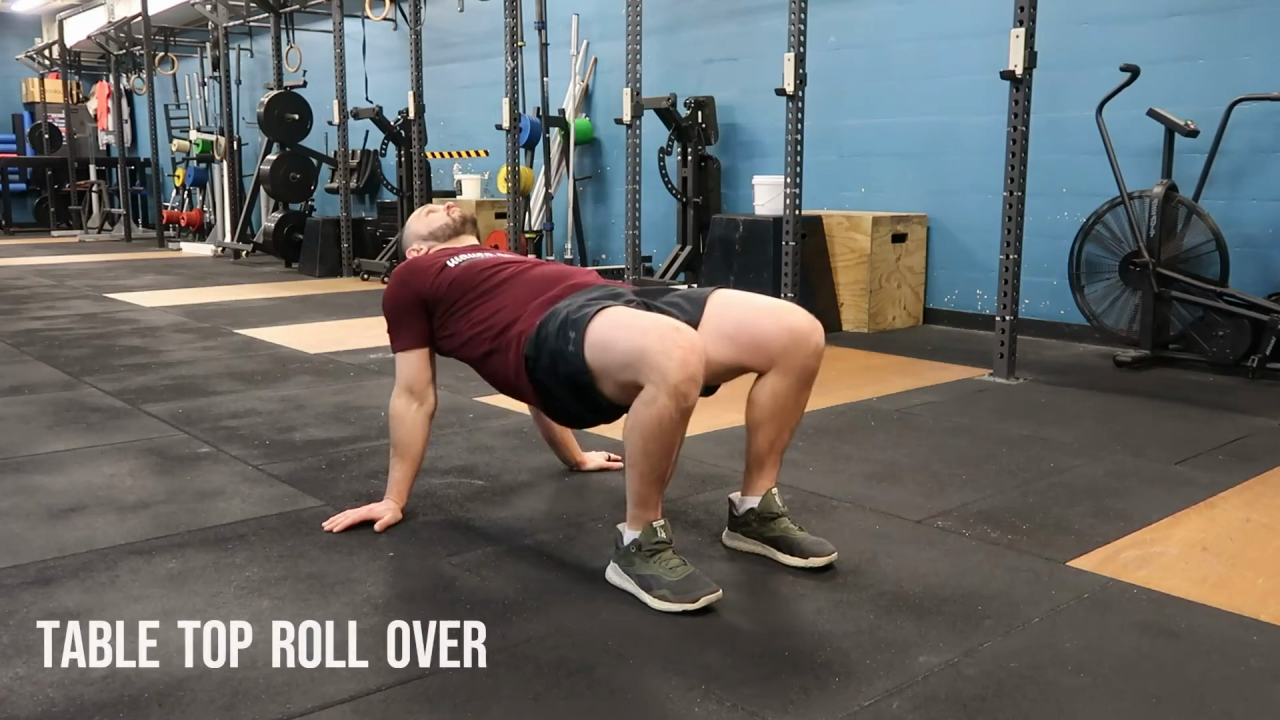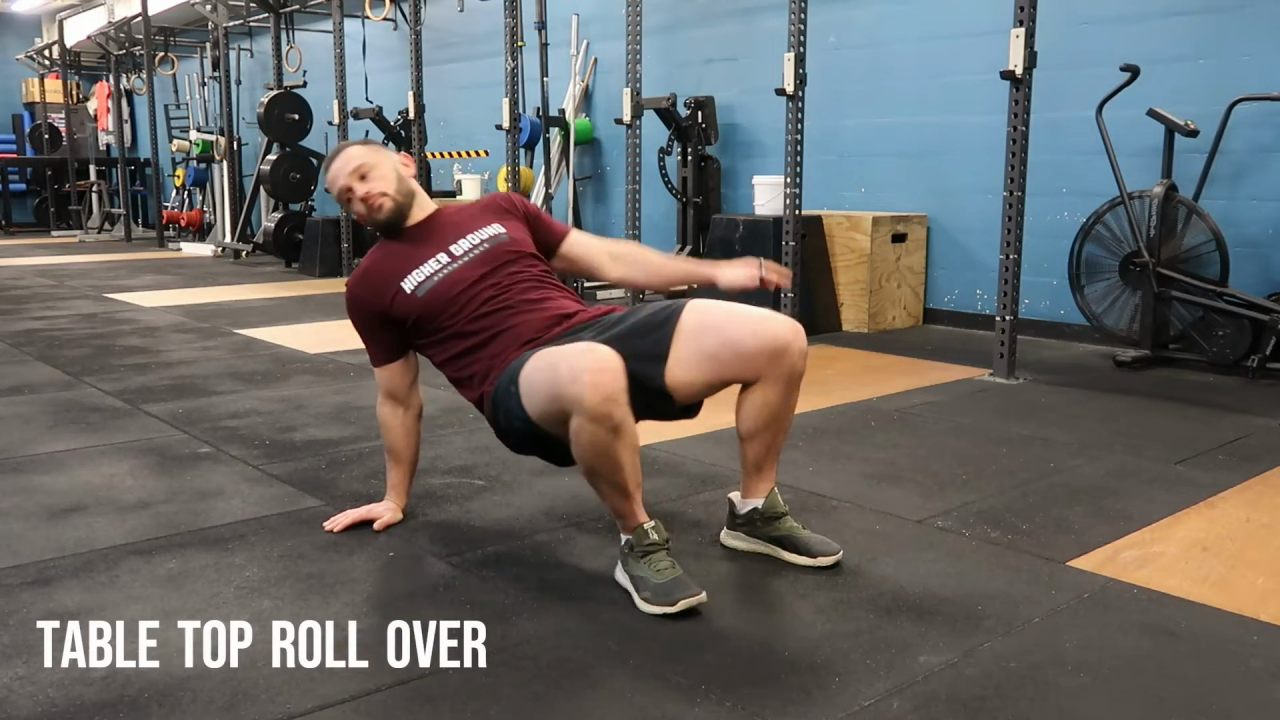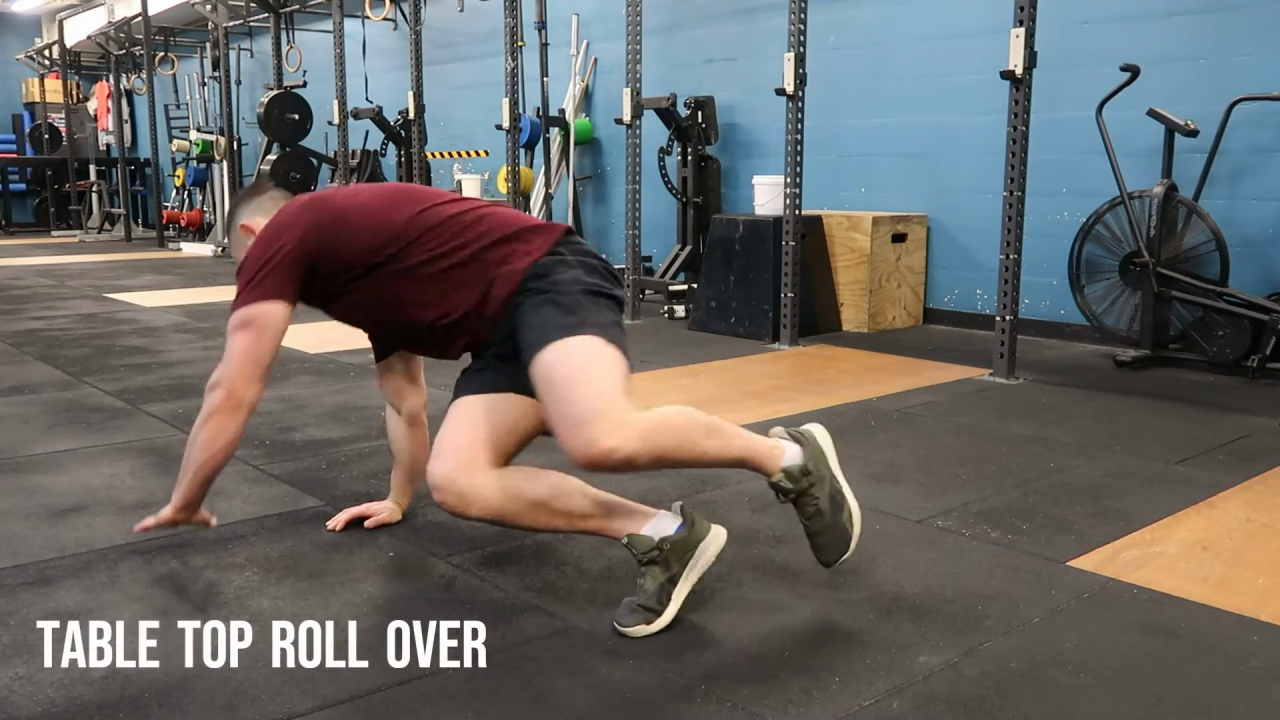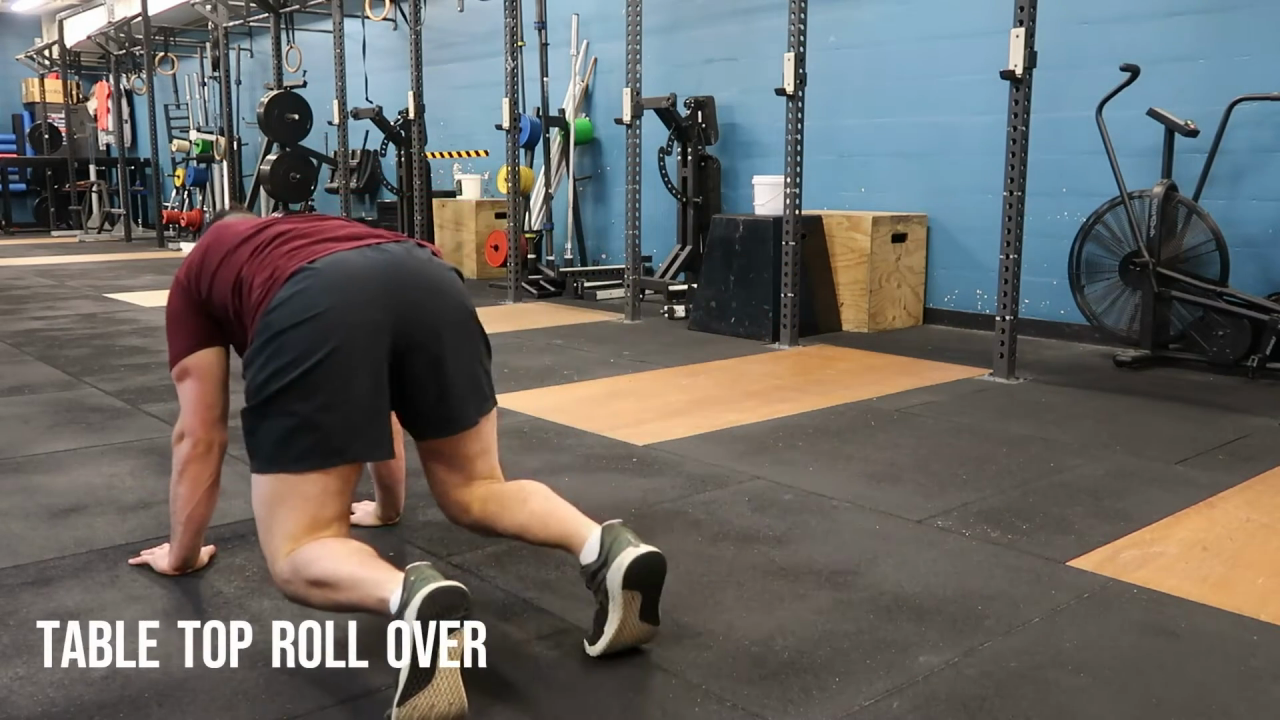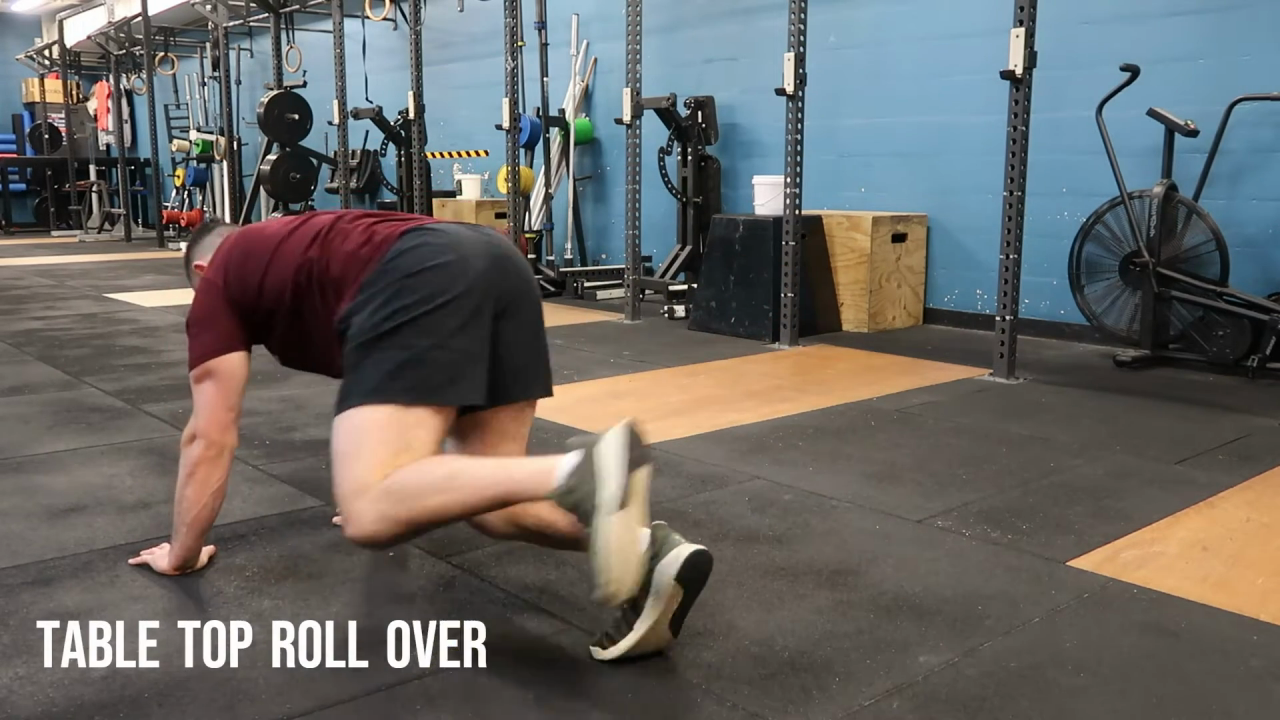
dt=1s
person 1, frame 1
left shoulder: (510, 264)
right shoulder: (412, 279)
left elbow: (534, 380)
right elbow: (414, 395)
right wrist: (394, 499)
right hip: (561, 332)
left knee: (798, 336)
right knee: (677, 359)
left ankle: (755, 513)
right ankle: (640, 544)
person 1, frame 2
left shoulder: (498, 211)
right shoulder: (372, 286)
left elbow: (604, 258)
right elbow: (398, 398)
left wrist: (711, 272)
right wrist: (396, 498)
left hip: (604, 330)
right hip: (530, 375)
left knee: (779, 340)
right knee: (593, 376)
left ankle: (754, 511)
right ankle: (641, 542)
person 1, frame 3
left shoulder: (278, 236)
right shoulder: (353, 251)
left elbow: (231, 394)
right elbow: (404, 398)
left wrist: (184, 505)
right wrist: (397, 499)
left hip: (549, 276)
right hip: (508, 317)
left knee: (604, 441)
right knee: (461, 485)
left ankle: (787, 455)
right ankle: (659, 533)
person 1, frame 4
left shoulder: (196, 274)
left elbow: (199, 436)
right elbow: (376, 397)
left wrist: (182, 553)
right wrist: (388, 507)
left hip: (315, 310)
left knee: (299, 557)
right knee: (474, 493)
left ankle: (412, 599)
right ankle: (605, 547)
person 1, frame 5
left shoulder: (221, 279)
right shoulder: (292, 254)
left elbow: (210, 438)
right elbow: (379, 389)
left wrist: (182, 551)
left hip: (422, 281)
right hip: (490, 260)
left knee: (374, 519)
right knee: (482, 489)
left ankle: (583, 467)
right ankle: (648, 547)
